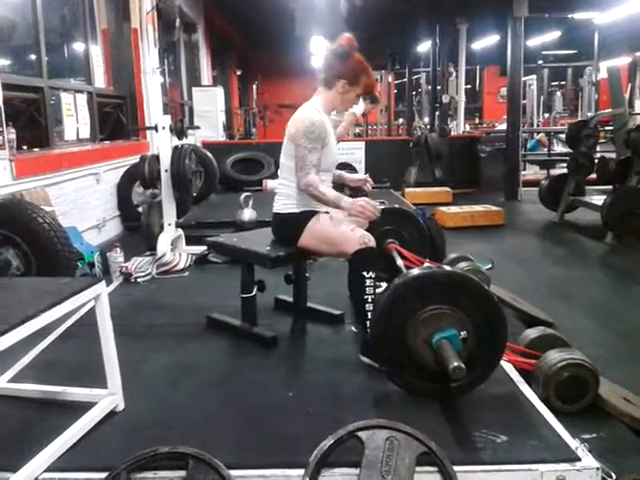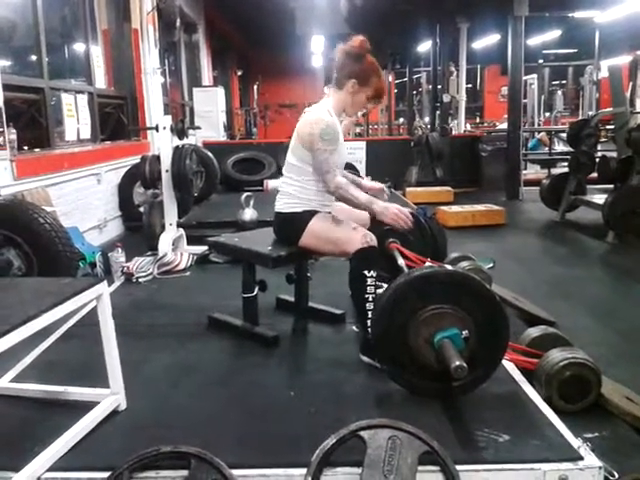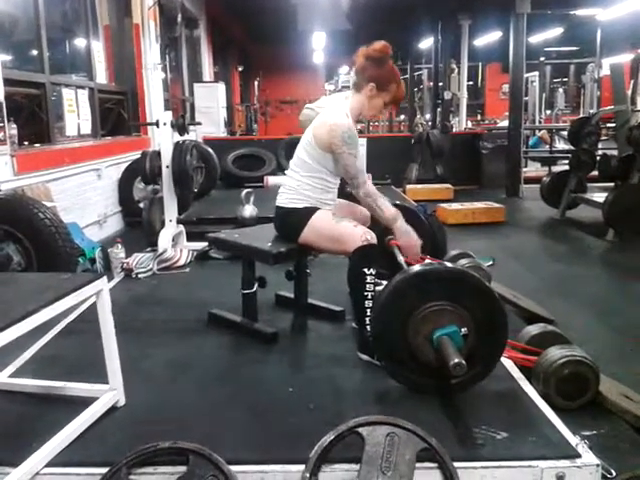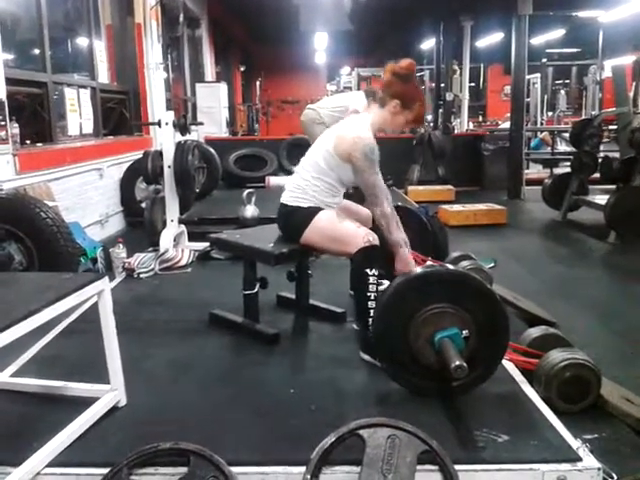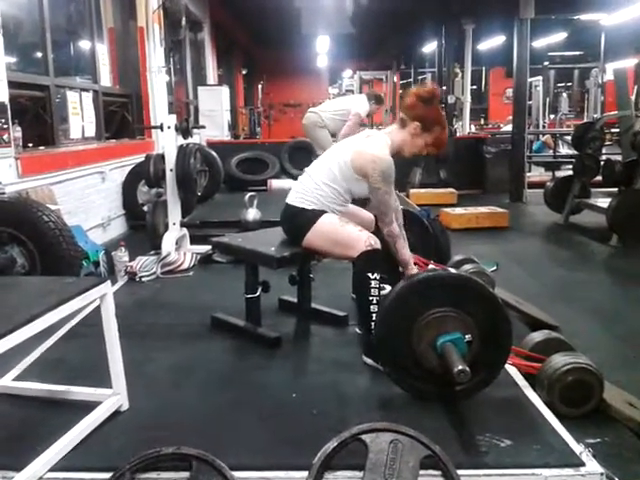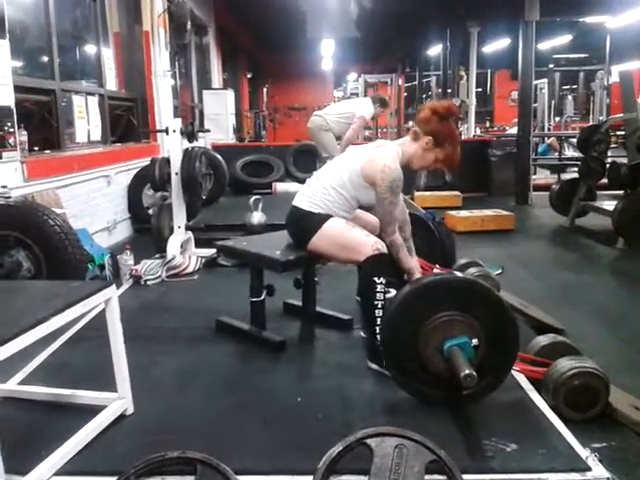
dt=0.2s
person 1, frame 1
left shoulder: (318, 116)
right shoulder: (312, 120)
right elbow: (306, 182)
left wrist: (345, 177)
right wrist: (346, 203)
left hip: (310, 211)
right hip: (293, 217)
left knee: (365, 221)
right knee: (362, 244)
left ankle: (369, 292)
right ankle: (371, 345)
person 1, frame 2
left shoulder: (326, 115)
right shoulder: (323, 121)
right elbow: (332, 183)
left wrist: (362, 183)
right wrist: (378, 206)
left hip: (311, 209)
right hip: (295, 216)
left knee: (372, 221)
right knee: (364, 244)
left ankle: (373, 298)
right ankle: (371, 345)
person 1, frame 3
left shoulder: (339, 114)
right shoulder: (340, 124)
left elbow: (355, 177)
right elbow: (359, 185)
left wrist: (390, 216)
right wrist: (398, 225)
left hip: (313, 205)
right hip: (296, 213)
left knee: (374, 220)
right knee: (364, 242)
left ankle: (372, 296)
right ankle: (369, 342)
person 1, frame 4
left shoulder: (360, 125)
right shoulder: (361, 139)
left elbow: (378, 194)
right elbow: (378, 202)
left wrist: (399, 239)
right wrist: (402, 252)
left hip: (316, 204)
right hip: (299, 212)
left knee: (377, 224)
right knee: (367, 243)
left ankle: (373, 299)
right ankle: (372, 343)
person 1, frame 5
left shoulder: (377, 139)
right shoulder: (378, 157)
left elbow: (391, 210)
right elbow: (389, 223)
left wrist: (406, 254)
right wrist: (408, 268)
left hip: (316, 206)
right hip: (302, 214)
left knee: (376, 227)
right knee: (370, 247)
left ankle: (376, 308)
right ankle: (375, 347)
person 1, frame 6
left shoulder: (388, 150)
right shoulder: (388, 167)
left elbow: (399, 216)
right elbow: (392, 233)
left wrist: (413, 260)
right wrist: (413, 275)
left hip: (321, 210)
right hip: (308, 217)
left knee: (381, 230)
right knee: (375, 251)
left ankle: (377, 307)
right ankle: (380, 352)
